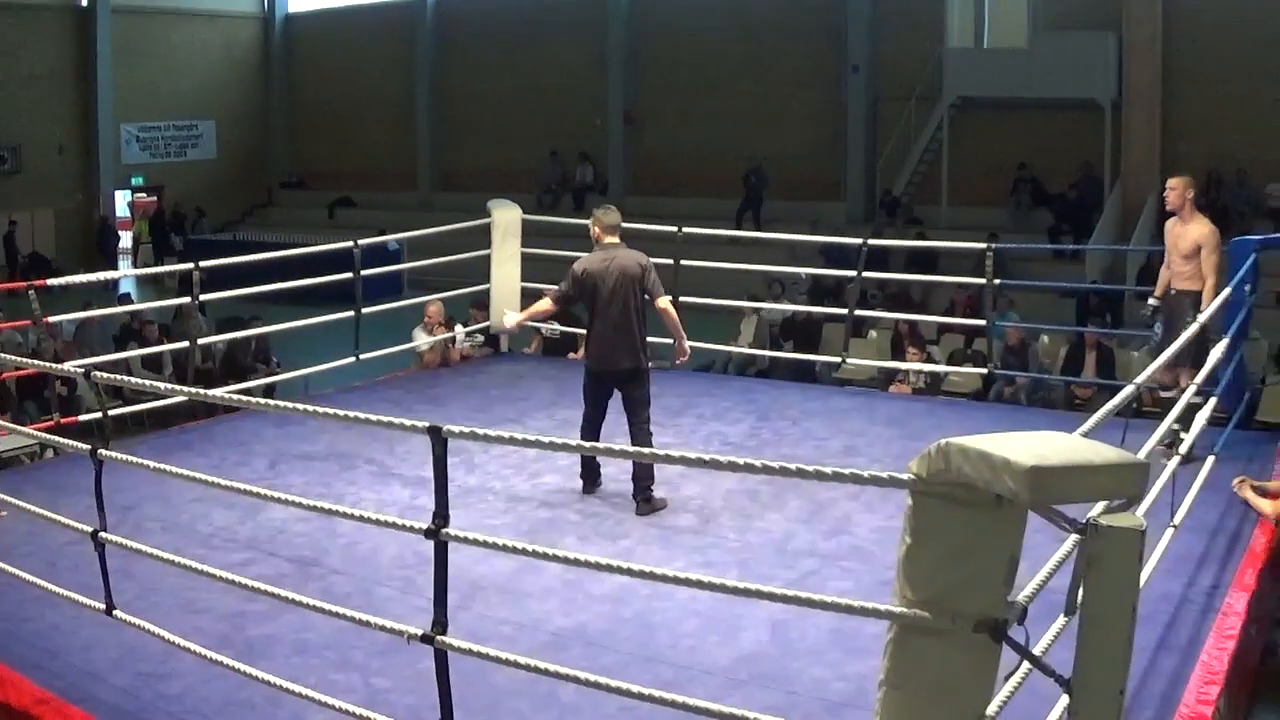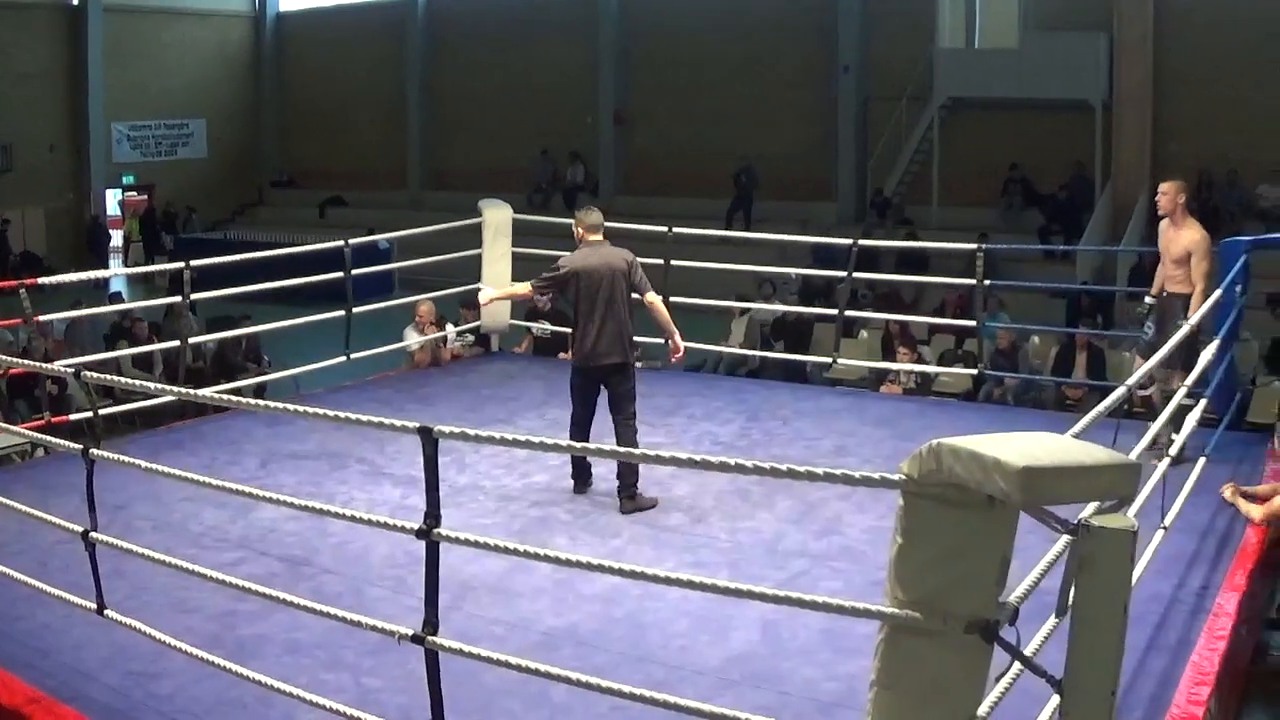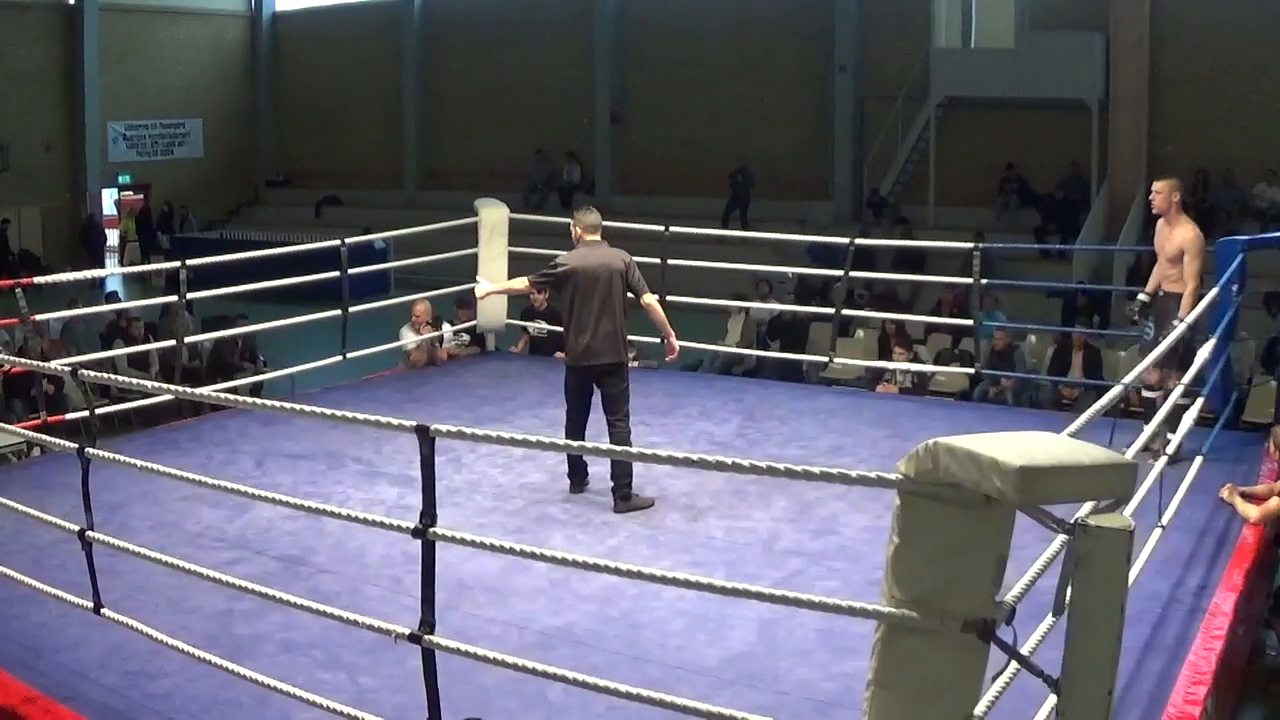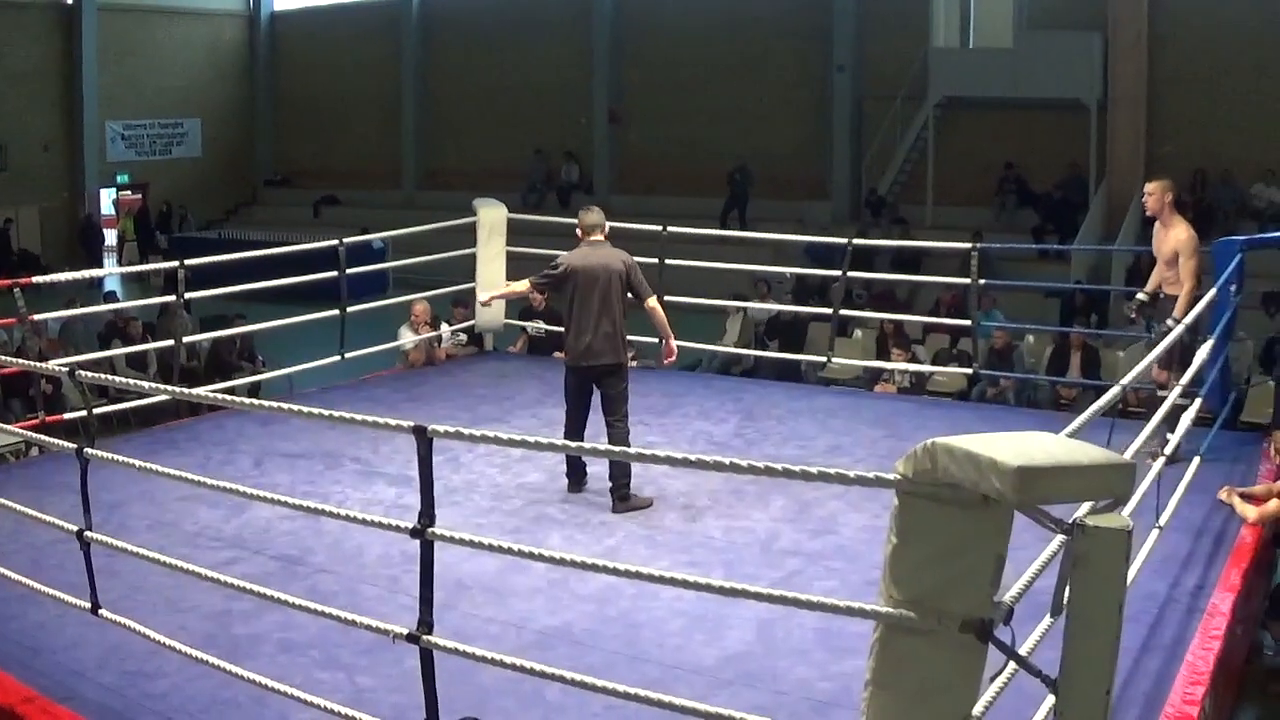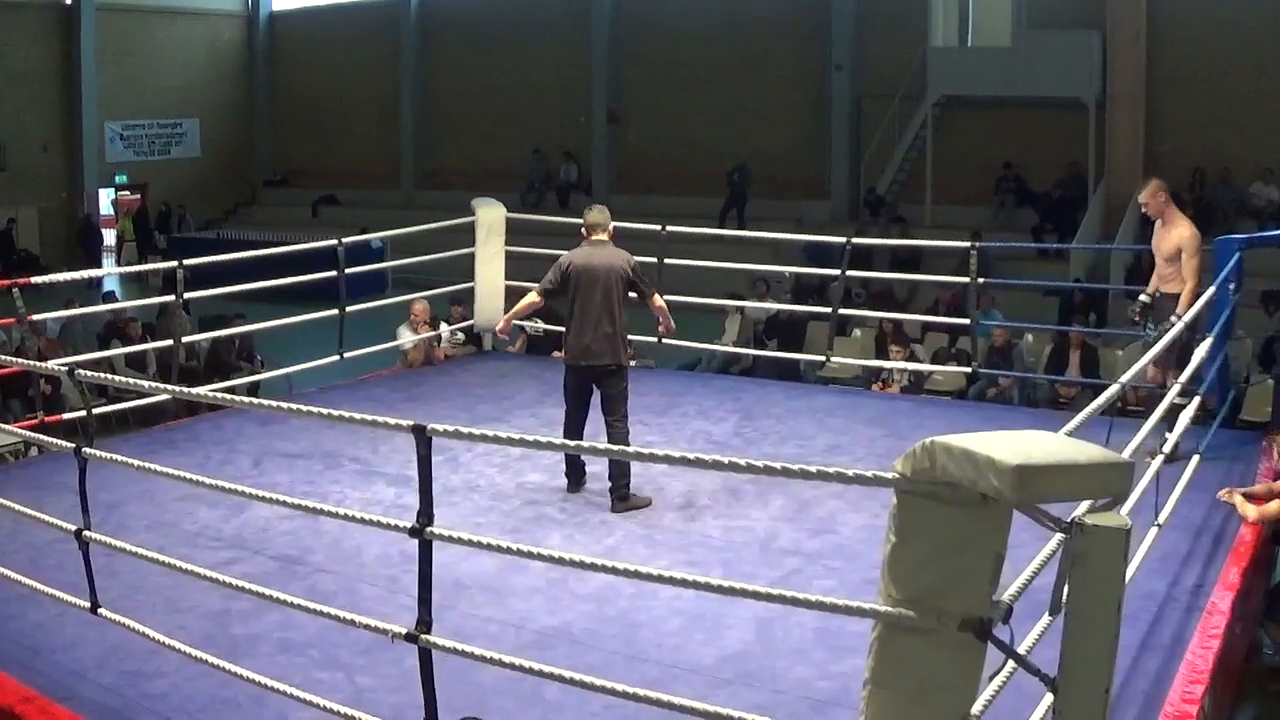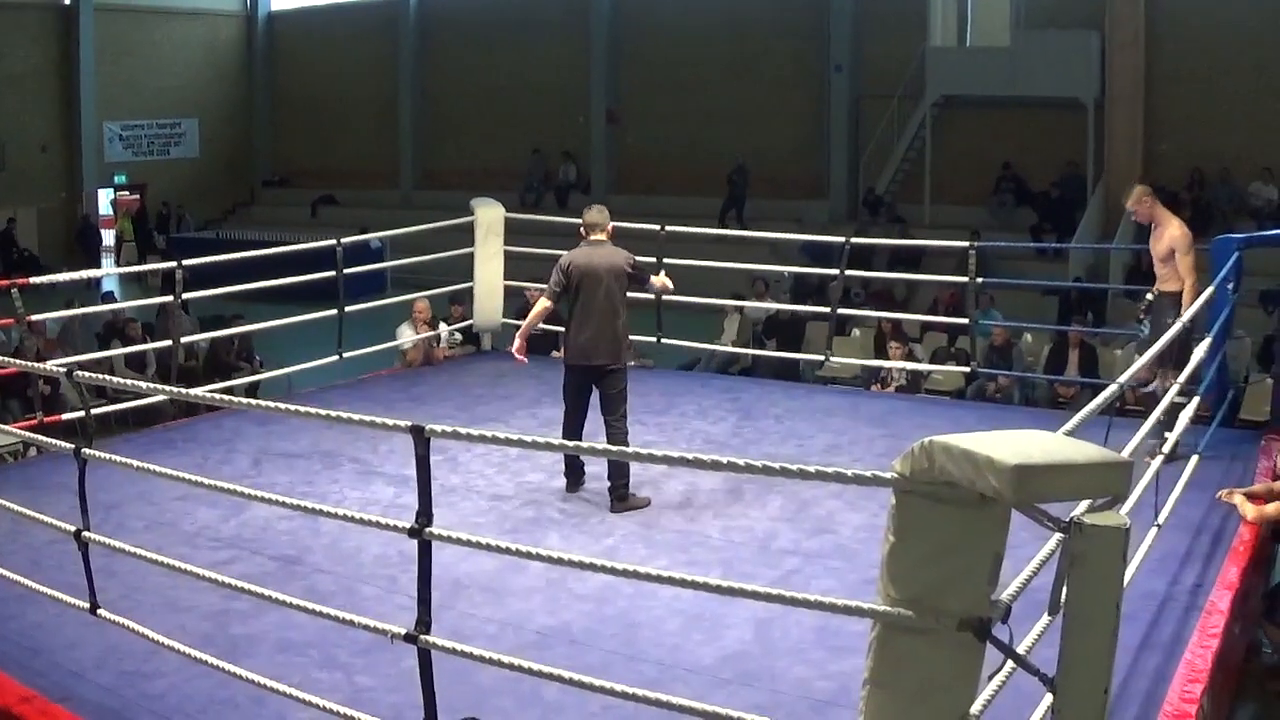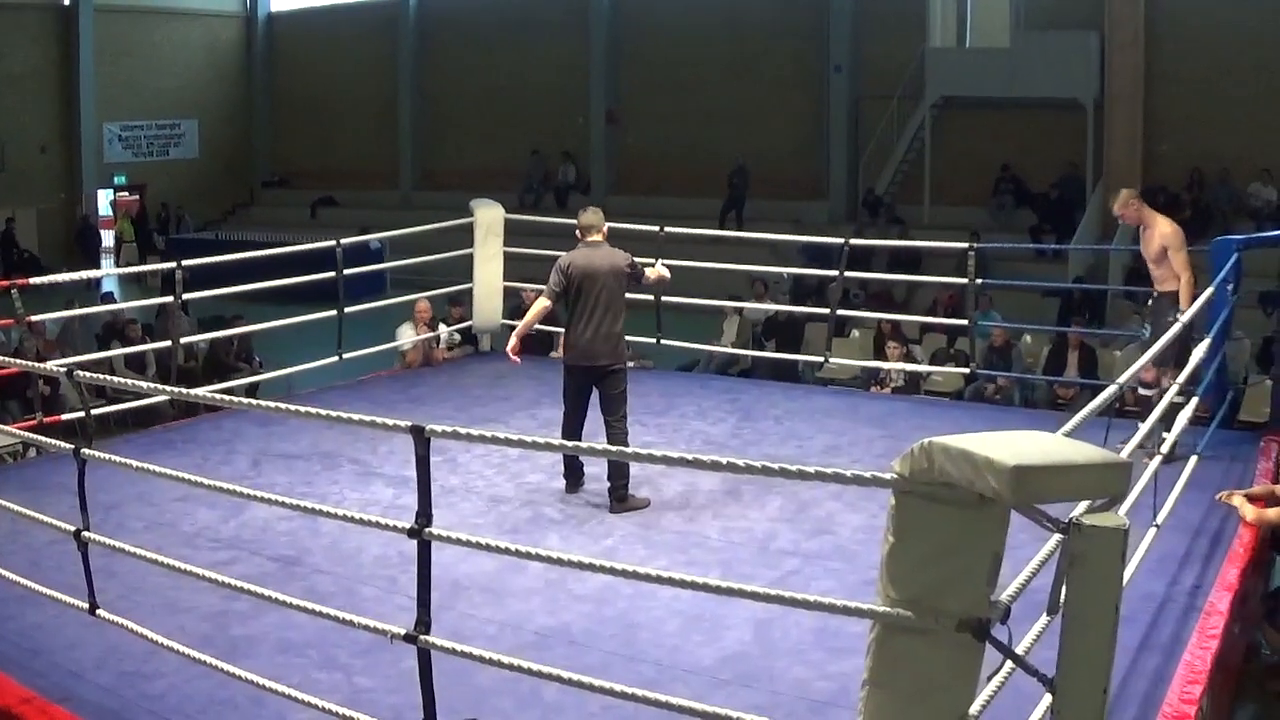
dt=0.2s
person 1, frame 1
left shoulder: (583, 266)
right shoulder: (639, 262)
left elbow: (551, 304)
right elbow: (663, 305)
left wrist: (518, 319)
right wrist: (681, 339)
left hip: (598, 360)
right hip: (633, 360)
left knee: (591, 421)
right knee: (640, 427)
left ankle: (589, 479)
right ankle: (644, 498)
person 1, frame 2
left shoulder: (570, 264)
right shoulder: (625, 258)
left elbow: (531, 289)
right elbow: (651, 299)
left wrist: (495, 295)
right wrist: (673, 335)
left hip: (584, 357)
right hip: (619, 355)
left knee: (580, 420)
right knee: (625, 423)
left ankle: (580, 479)
right ankle: (629, 495)
person 1, frame 3
left shoulder: (567, 262)
right shoulder: (622, 259)
left elbow: (526, 284)
right elbow: (648, 300)
left wrist: (492, 288)
right wrist: (669, 336)
left hip: (578, 357)
right hip: (613, 356)
left knee: (576, 420)
right knee: (618, 424)
left ankle: (577, 479)
right ankle: (623, 495)
person 1, frame 4
left shoulder: (568, 262)
right shoulder: (623, 260)
left elbow: (528, 285)
right elbow: (651, 304)
left wrist: (492, 294)
right wrist: (668, 338)
left hip: (578, 356)
right hip: (613, 356)
left knee: (574, 420)
right knee: (617, 425)
left ankle: (575, 479)
right ankle: (621, 496)
person 1, frame 5
left shoulder: (570, 261)
right shoulder: (625, 261)
left elbow: (536, 298)
right elbow: (656, 302)
left wrist: (507, 320)
right wrist: (667, 322)
left hip: (577, 356)
right hip: (612, 356)
left knee: (574, 419)
right knee: (617, 425)
left ankle: (574, 478)
right ankle: (621, 495)
person 1, frame 6
left shoulder: (569, 260)
right shoulder: (624, 259)
left elbow: (546, 303)
right elbow: (652, 284)
left wrist: (521, 335)
right wrist: (663, 282)
left hip: (576, 355)
right hip: (612, 356)
left knee: (573, 418)
right knee: (616, 425)
left ankle: (573, 478)
right ankle: (620, 496)
person 1, frame 7
left shoulder: (568, 262)
right shoulder: (621, 260)
left elbow: (545, 303)
right elbow: (647, 277)
left wrist: (517, 335)
right wrist: (659, 272)
left hip: (577, 356)
right hip: (611, 356)
left knee: (572, 419)
right knee: (616, 425)
left ankle: (573, 478)
right ankle: (620, 496)
person 2, frame 1
left shoulder: (1206, 231)
right shoulder: (1170, 225)
left elbow: (1211, 279)
right wrist: (1154, 301)
left hip: (1191, 303)
right hip: (1171, 300)
left knee: (1187, 376)
right knee: (1163, 373)
right ankle: (1178, 429)
person 2, frame 2
left shoulder: (1197, 237)
right shoulder: (1163, 226)
left elbow: (1200, 286)
left wrist: (1189, 324)
right wrist: (1149, 299)
left hip: (1183, 306)
right hip: (1163, 301)
left knee: (1179, 378)
right knee: (1141, 367)
left ankle: (1176, 443)
right ankle: (1162, 427)
person 2, frame 3
left shoulder: (1191, 235)
right shoulder: (1160, 225)
left elbow: (1192, 285)
left wrist: (1179, 324)
right wrist: (1143, 297)
left hip: (1179, 304)
right hip: (1161, 300)
left knee: (1175, 378)
right knee: (1151, 374)
left ankle: (1172, 442)
right ankle: (1153, 435)
person 2, frame 4
left shoulder: (1185, 236)
right shoulder: (1158, 227)
left elbow: (1189, 286)
left wrist: (1173, 323)
right wrist: (1142, 297)
left hip: (1180, 306)
right hip: (1163, 302)
left knee: (1175, 376)
right knee: (1160, 374)
right ankle: (1166, 431)
person 2, frame 5
left shoulder: (1187, 234)
right shoulder: (1159, 225)
left elbow: (1191, 283)
left wrist: (1175, 321)
right wrist: (1144, 299)
left hip: (1178, 306)
right hip: (1160, 302)
left knee: (1173, 376)
right knee: (1155, 374)
left ankle: (1171, 442)
right ankle: (1191, 407)
person 2, frame 6
left shoulder: (1178, 233)
right shoulder: (1155, 226)
left elbow: (1190, 281)
right wrist: (1149, 298)
left hip: (1174, 304)
right hip: (1159, 301)
left knee: (1171, 375)
right ankle: (1165, 418)
person 2, frame 7
left shoulder: (1169, 231)
right shoulder: (1144, 229)
left elbow: (1186, 277)
left wrist: (1183, 318)
left hip: (1174, 304)
right hip: (1159, 301)
left knee: (1170, 375)
